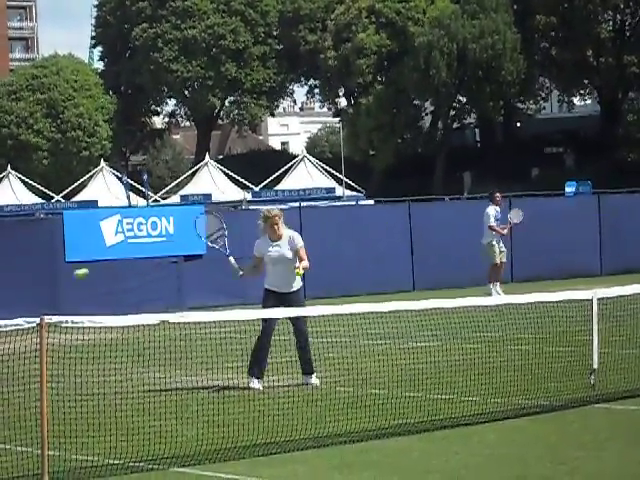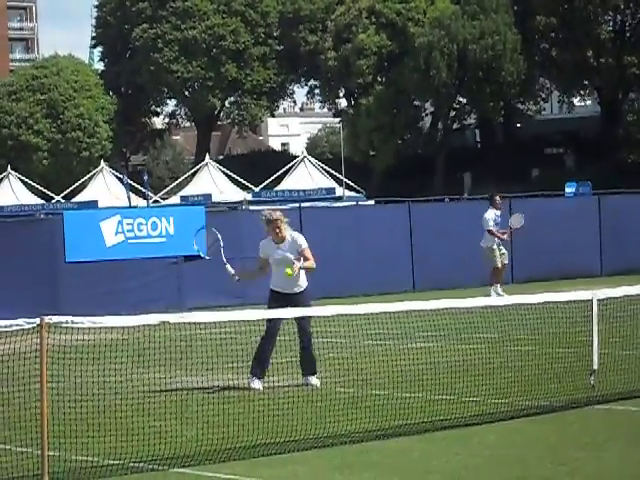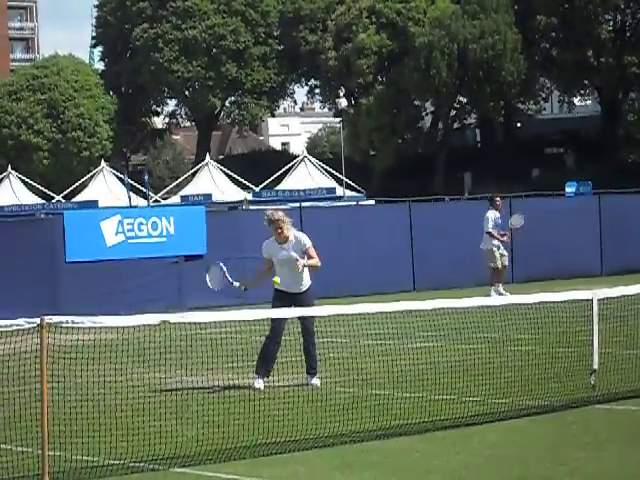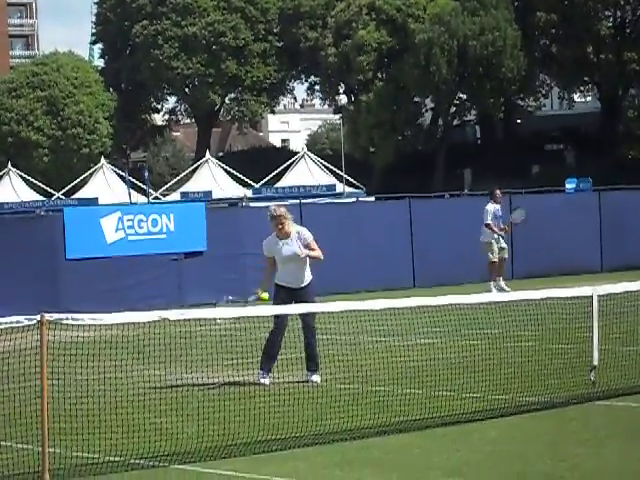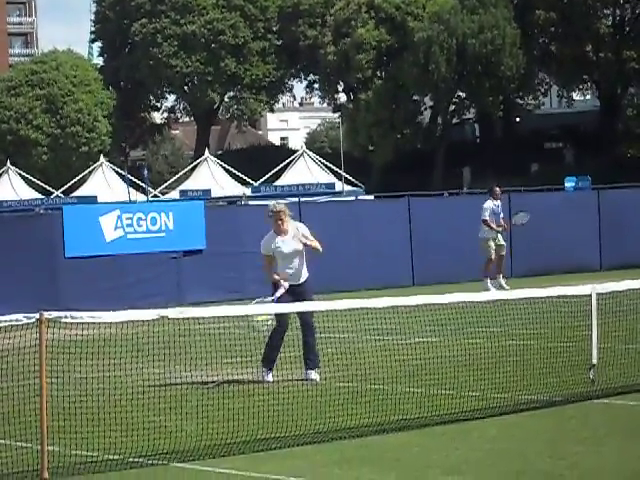
dt=0.1s
person 1, frame 1
left shoulder: (293, 237)
right shoulder: (260, 244)
left elbow: (306, 262)
right elbow: (256, 266)
left wrist: (300, 267)
right wrist: (244, 271)
left hip: (294, 291)
right hip: (272, 293)
left knee: (301, 332)
right knee: (266, 333)
left ankle: (309, 374)
right ankle: (255, 376)
person 1, frame 2
left shoulder: (296, 238)
right shoulder: (264, 245)
left elbow: (312, 263)
right elbow: (263, 268)
left wrist: (300, 265)
right wrist: (245, 275)
left hip: (299, 292)
right hip: (277, 293)
left knee: (305, 332)
right knee: (270, 333)
left ankle: (310, 374)
right ankle: (256, 376)
person 1, frame 3
left shoulder: (300, 238)
right shoulder: (268, 246)
left elbow: (317, 262)
right elbow: (269, 269)
left wrist: (304, 262)
right wrist: (253, 282)
left hip: (303, 291)
right hip: (282, 293)
left knee: (308, 331)
right knee: (275, 332)
left ankle: (312, 374)
right ankle: (260, 375)
person 1, frame 4
left shoulder: (301, 232)
right shoulder: (269, 243)
left elbow: (320, 256)
right elbow: (271, 268)
left wrist: (307, 253)
right wrist: (264, 286)
left hip: (305, 286)
right hip: (284, 288)
left knee: (309, 327)
right knee: (279, 328)
left ankle: (312, 371)
right ankle: (264, 371)
person 1, frame 5
left shoulder: (299, 228)
right shoulder: (267, 241)
left elbow: (318, 248)
right elbow: (269, 268)
left wrist: (306, 242)
right wrist: (276, 279)
left hip: (302, 284)
right hip: (282, 286)
left knee: (308, 325)
right knee: (281, 325)
left ankle: (311, 368)
right ankle: (267, 368)
